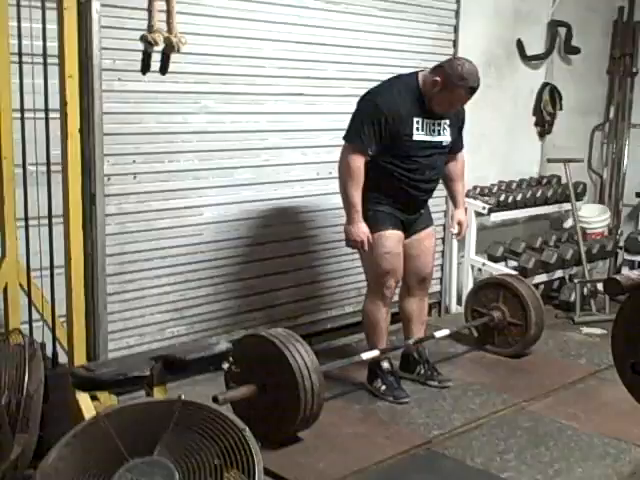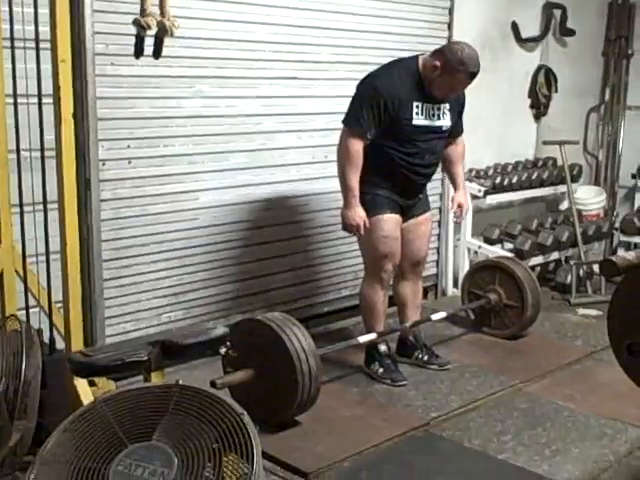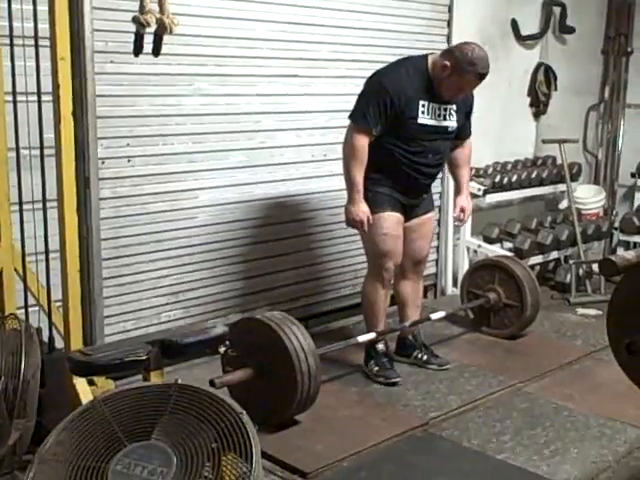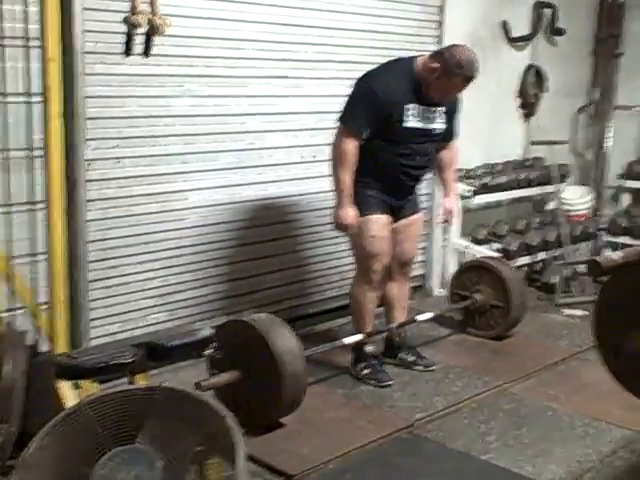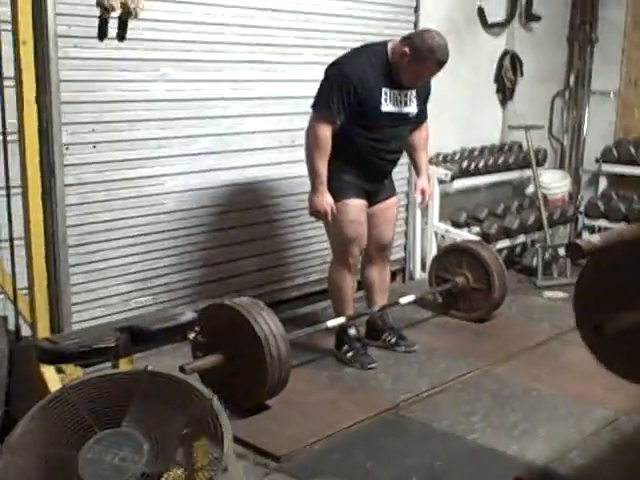
dt=0.3s
person 1, frame 1
left shoulder: (454, 109)
right shoulder: (384, 101)
left elbow: (453, 158)
right elbow: (353, 157)
left wrist: (459, 205)
right wrist: (354, 218)
left hip: (418, 208)
right hip: (380, 207)
left knee: (420, 282)
right knee: (384, 286)
left ankle: (414, 358)
right ankle: (379, 368)
person 1, frame 2
left shoulder: (454, 93)
right shoulder: (384, 85)
left elbow: (453, 141)
right elbow: (352, 141)
left wrist: (459, 187)
right wrist: (351, 202)
left hip: (416, 192)
right hip: (378, 191)
left knee: (414, 267)
right knee: (382, 270)
left ankle: (410, 342)
right ankle: (376, 351)
person 1, frame 3
left shoulder: (463, 95)
right shoulder: (392, 82)
left elbow: (460, 144)
right elbow: (357, 137)
left wrist: (463, 191)
right wrist: (355, 198)
left hip: (420, 192)
right hip: (381, 188)
left knee: (414, 267)
right knee: (384, 267)
left ankle: (409, 341)
right ankle: (375, 350)
person 1, frame 4
left shoulder: (448, 97)
right shoulder: (380, 85)
left elbow: (446, 146)
right elbow: (346, 141)
left wrist: (450, 192)
right wrist: (344, 202)
left hip: (405, 193)
right hip: (368, 190)
left knee: (401, 268)
right knee: (372, 269)
left ankle: (396, 343)
right ankle: (363, 351)
person 1, frame 5
left shoulder: (419, 80)
right shoulder: (352, 71)
left elbow: (417, 127)
right elbow: (320, 127)
left wrist: (422, 173)
right wrist: (319, 188)
left hip: (381, 177)
right hip: (344, 176)
left knee: (381, 250)
right knee: (349, 254)
left ankle: (378, 324)
right ankle: (346, 334)
